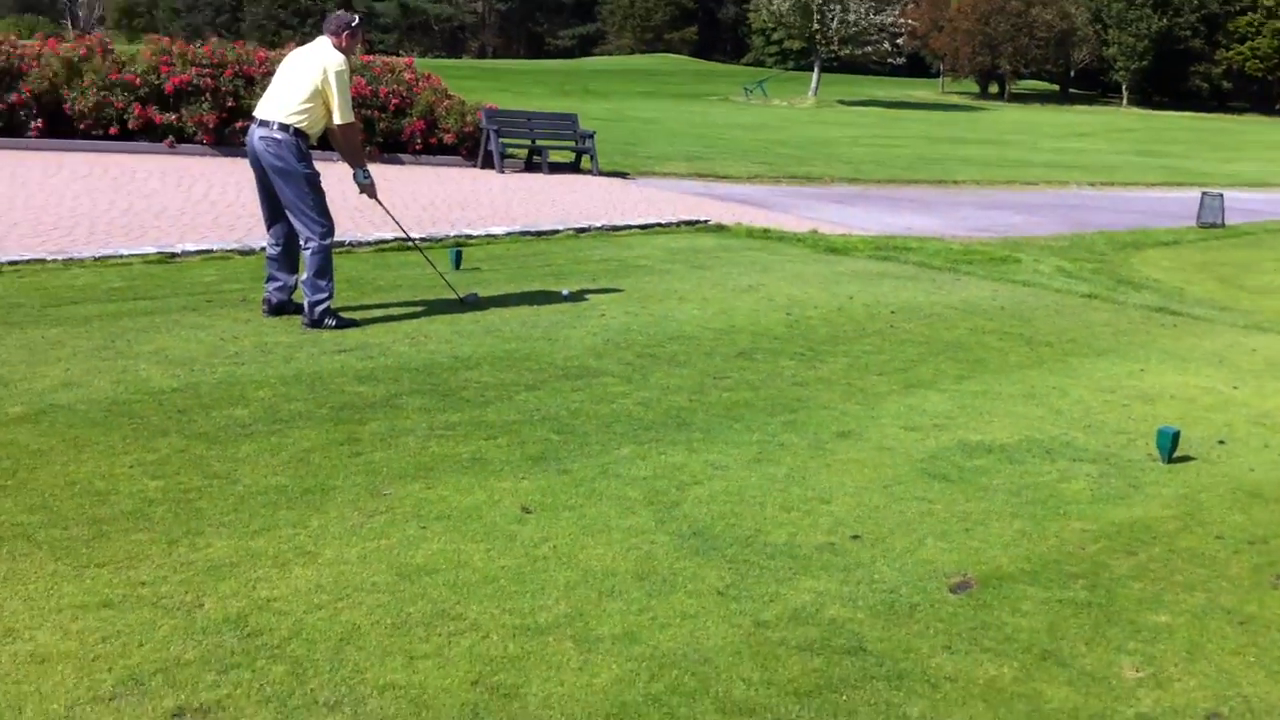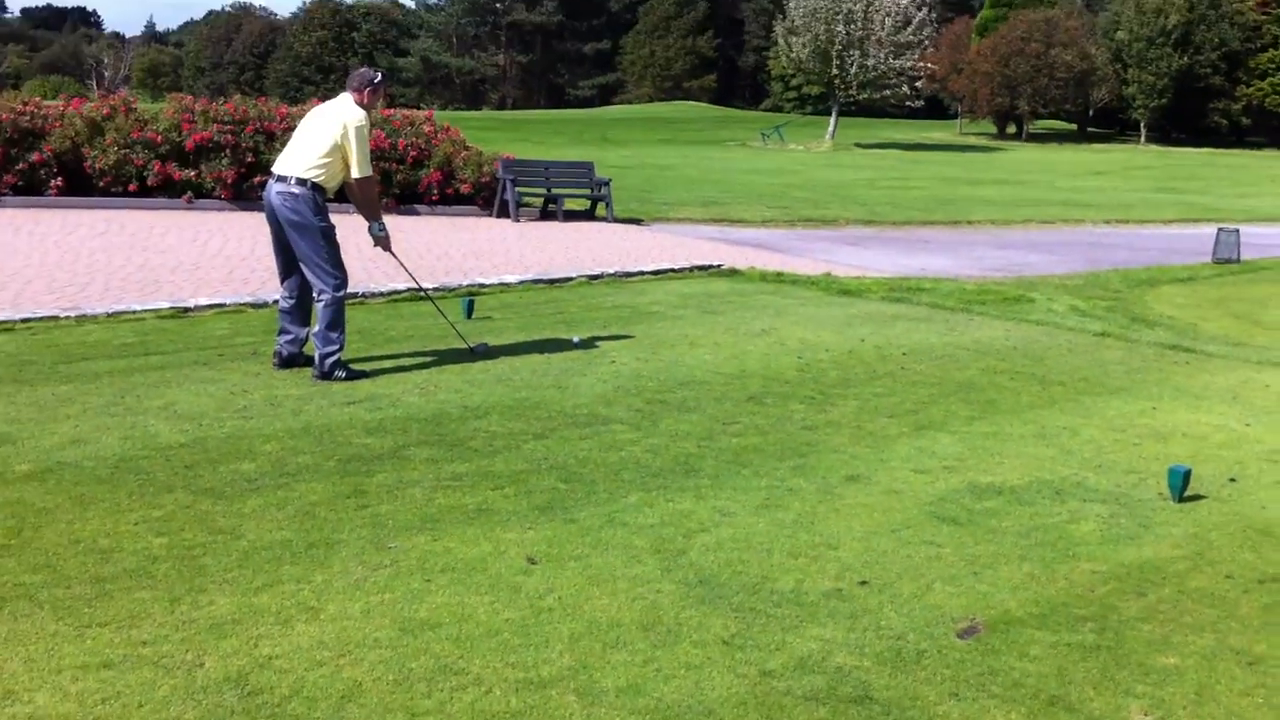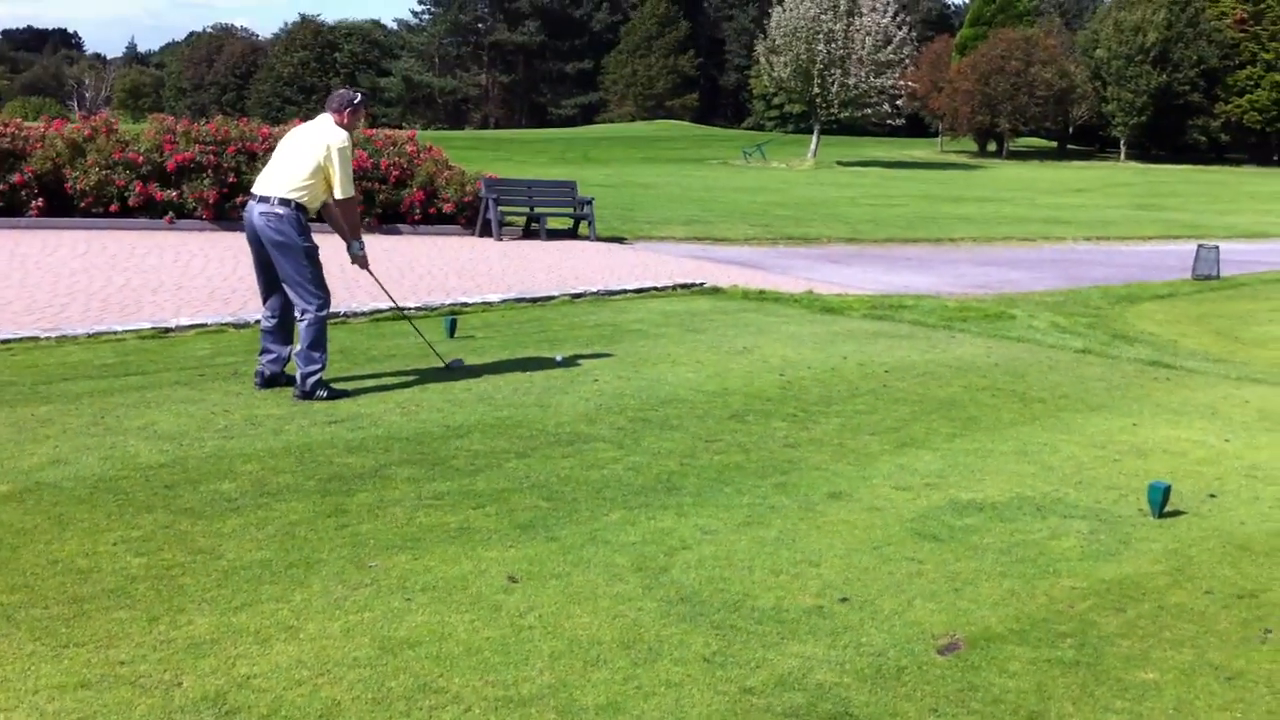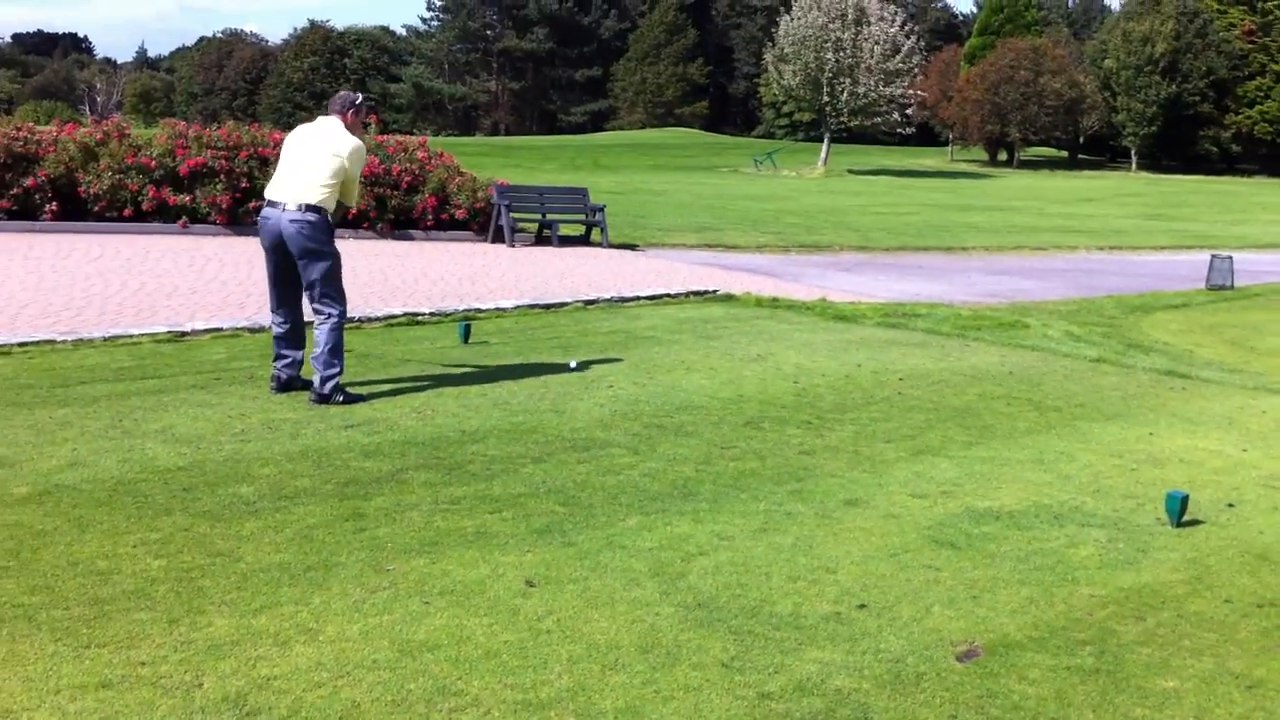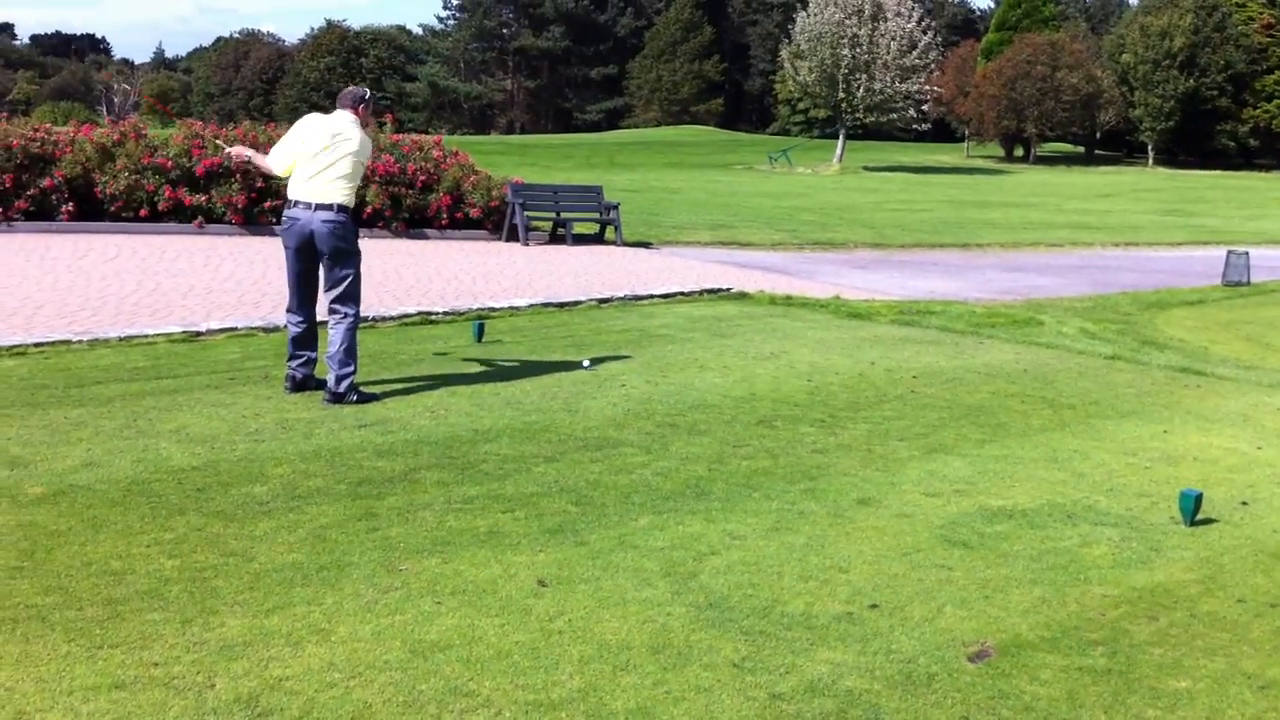
dt=0.2s
person 1, frame 1
left shoulder: (305, 52)
right shoulder: (335, 60)
left elbow: (330, 125)
right elbow: (345, 126)
left wrist: (354, 167)
right wrist: (362, 172)
left hip: (259, 135)
right hip: (283, 142)
left knee: (281, 225)
right knee: (317, 230)
left ankle: (276, 297)
right ankle: (317, 310)
person 1, frame 2
left shoulder: (327, 109)
right shoulder: (355, 116)
left elbow: (348, 179)
right elbow: (363, 180)
left wrist: (370, 220)
right wrist: (377, 225)
left hip: (276, 190)
right hip: (299, 196)
left knee: (295, 279)
right knee: (331, 283)
left ankle: (288, 350)
right ankle: (328, 362)
person 1, frame 3
left shoulder: (304, 129)
right shoulder: (338, 138)
left elbow: (324, 198)
right elbow: (344, 201)
left wrist: (347, 238)
right wrist: (356, 244)
left hip: (255, 209)
right hip: (282, 216)
left knee: (276, 299)
right knee: (312, 302)
left ankle: (270, 369)
right ankle: (309, 381)
person 1, frame 4
left shoulder: (299, 132)
right shoulder: (354, 147)
right elbow: (349, 203)
right wrist: (329, 222)
left hip: (270, 216)
right hip: (309, 221)
left knee: (284, 304)
right knee: (329, 307)
left ankle: (284, 373)
right ankle: (326, 386)
person 1, frame 5
left shoulder: (312, 122)
right shoulder: (365, 143)
left elbow: (278, 165)
left wrist: (248, 154)
left hip: (295, 216)
right hip: (335, 220)
left knee: (300, 304)
right knee: (343, 308)
left ankle: (298, 374)
right ankle: (340, 386)
